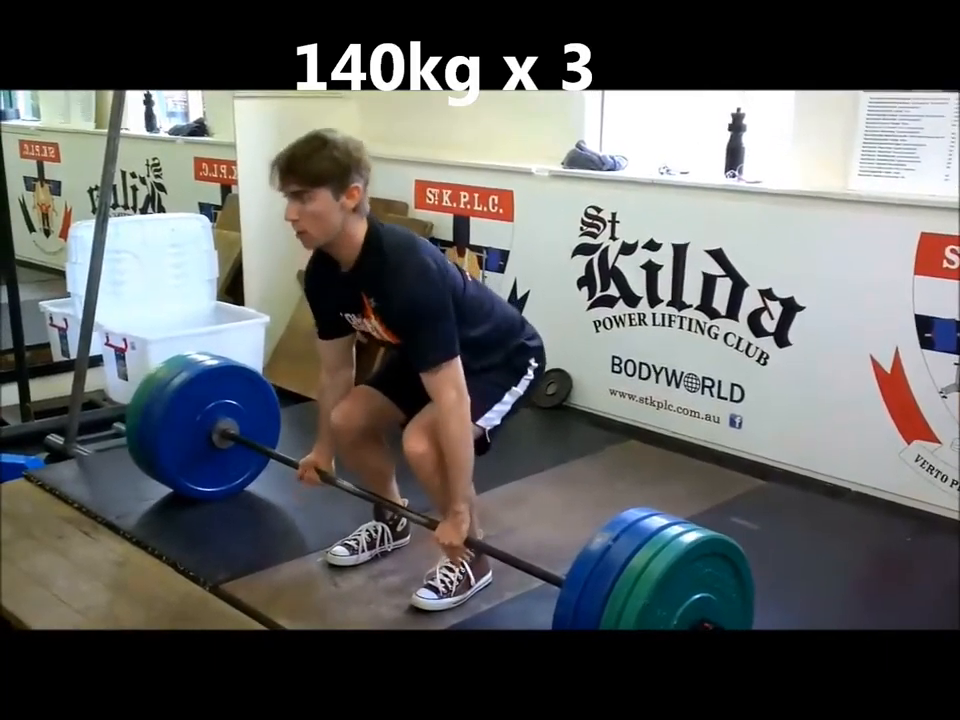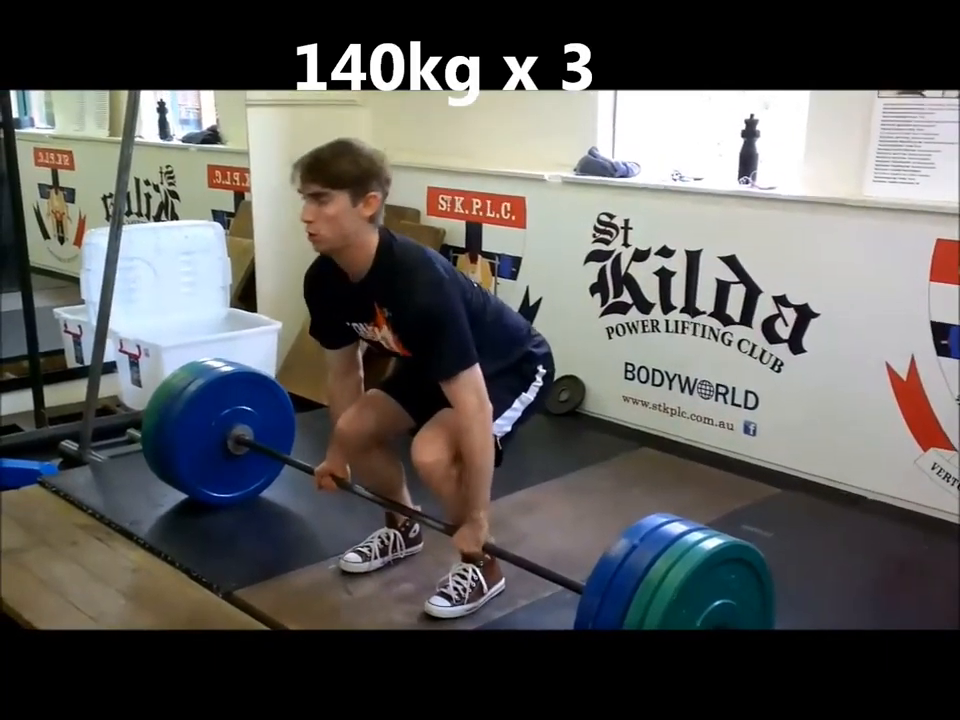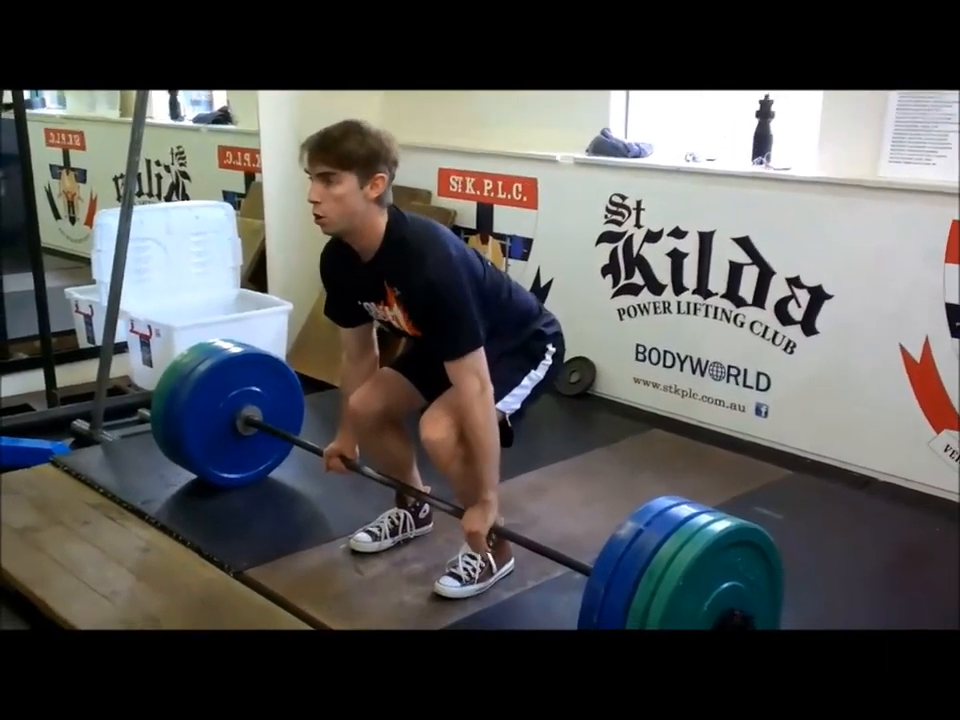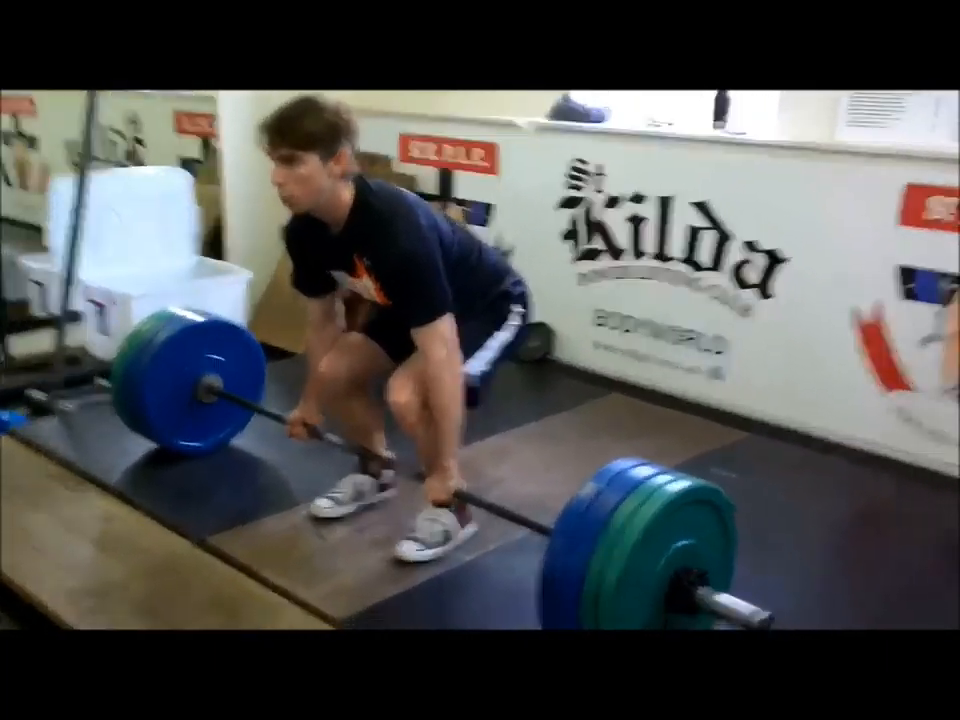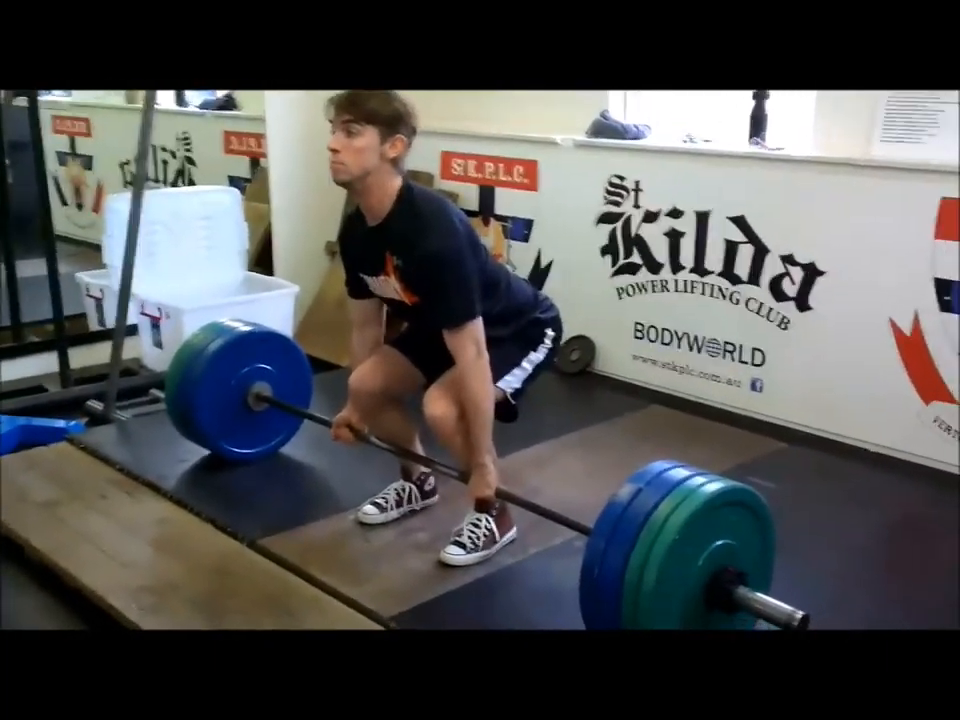
dt=1s
person 1, frame 1
left shoulder: (409, 273)
right shoulder: (323, 272)
left elbow: (452, 399)
right elbow: (335, 366)
left wrist: (457, 514)
right wrist: (323, 448)
left hip: (505, 356)
right hip: (426, 349)
left knee: (423, 443)
right knee: (349, 422)
left ankle: (471, 559)
right ankle: (391, 521)
person 1, frame 2
left shoulder: (422, 285)
right shoulder: (324, 280)
left elbow: (475, 407)
right elbow: (344, 370)
left wrist: (475, 520)
right wrist: (335, 454)
left hip: (513, 365)
right hip: (431, 363)
left knee: (432, 454)
right knee: (355, 430)
left ankle: (482, 565)
right ankle: (402, 528)
person 1, frame 3
left shoulder: (431, 262)
right shoulder: (340, 259)
left elbow: (475, 388)
right elbow: (359, 352)
left wrist: (485, 501)
right wrist: (345, 435)
left hip: (523, 344)
right hip: (445, 342)
left knee: (440, 431)
right knee: (366, 408)
left ankle: (492, 547)
right ankle: (413, 508)
person 1, frame 4
left shoulder: (399, 230)
right shoulder: (305, 231)
left elbow: (441, 354)
right elbow: (323, 320)
left wrist: (446, 467)
right wrist: (310, 401)
left hip: (489, 304)
right hip: (412, 304)
left knee: (406, 394)
right knee: (335, 374)
left ankle: (451, 507)
right ankle: (374, 472)
person 1, frame 5
left shoulder: (434, 233)
right shoulder: (356, 231)
left elbow: (471, 354)
right elbow: (366, 323)
left wrist: (482, 464)
right wrist: (352, 406)
left hip: (521, 327)
right hip: (440, 324)
left knee: (442, 407)
right knee: (366, 386)
left ankle: (493, 514)
right ankle: (417, 481)
